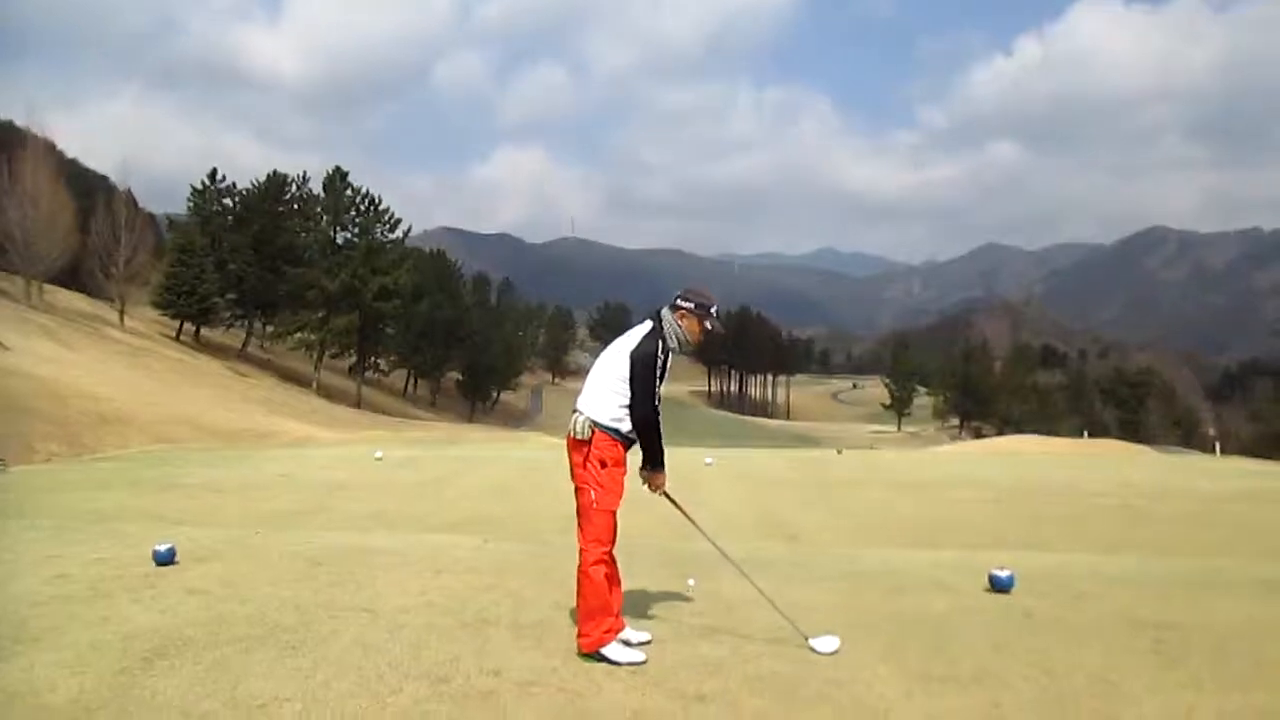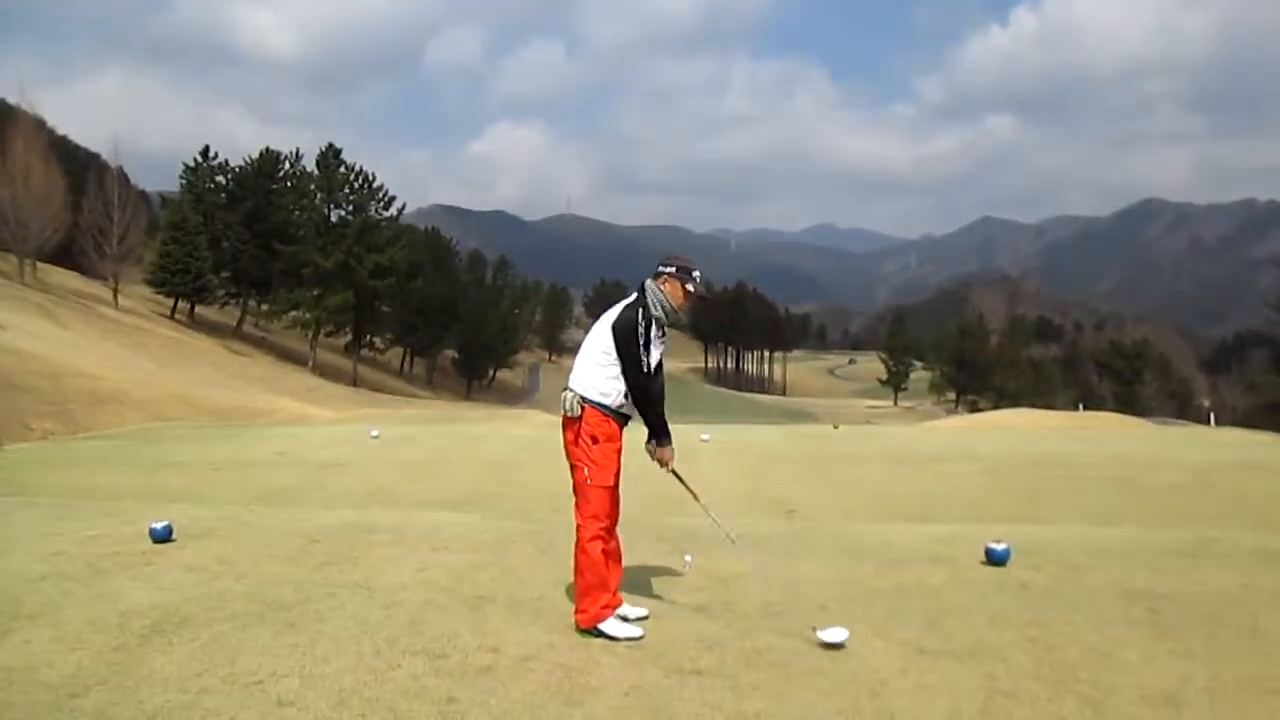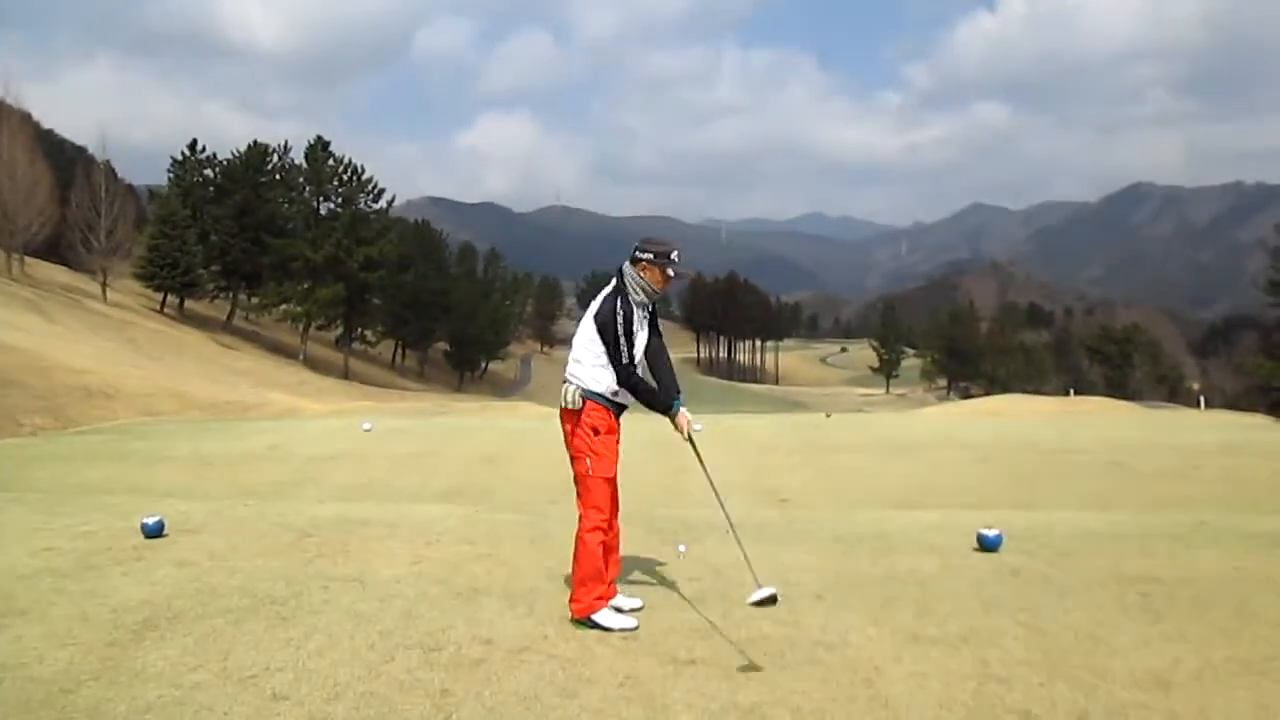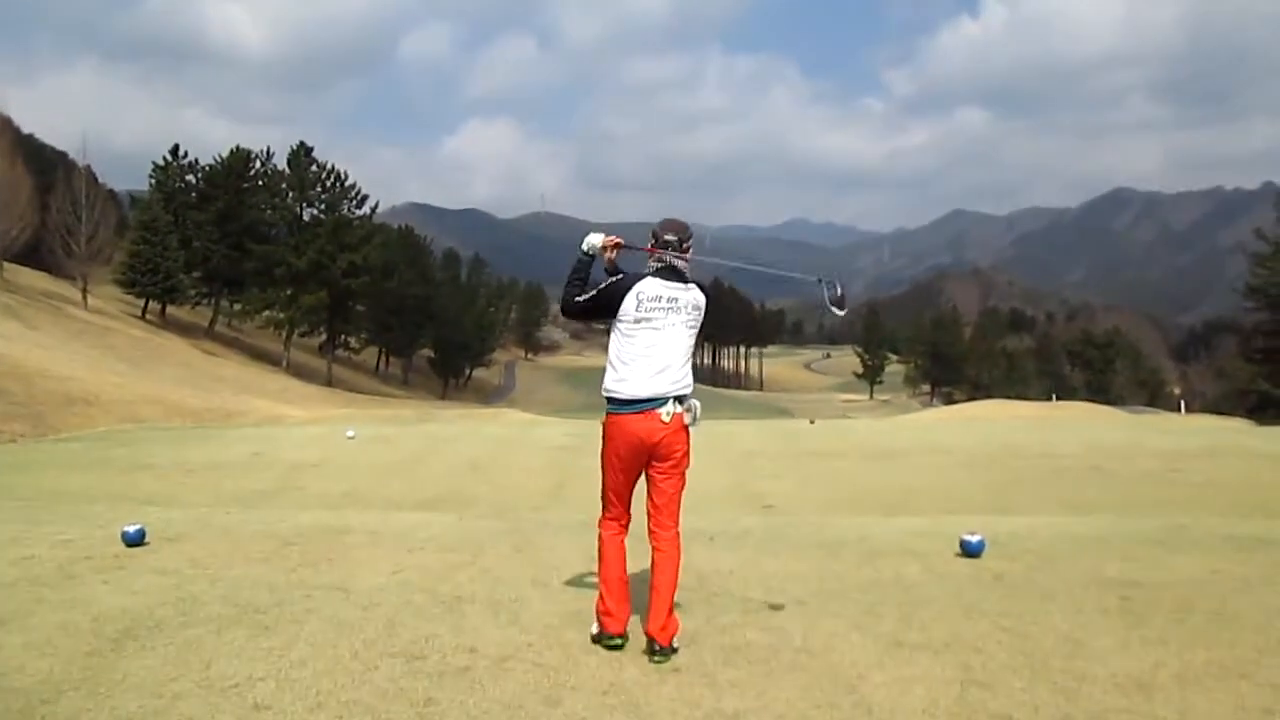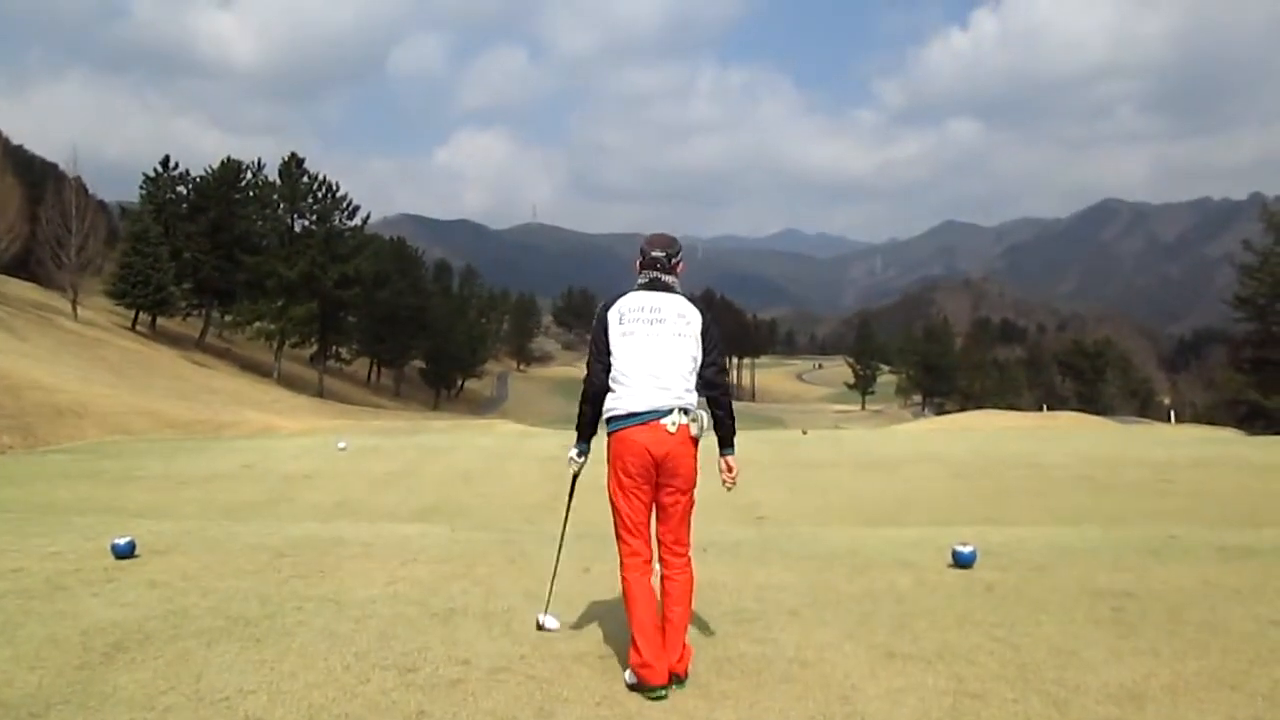
dt=1s
person 1, frame 1
left shoulder: (652, 339)
right shoulder: (651, 346)
left elbow: (645, 409)
right elbow: (643, 412)
left wrist: (649, 461)
right wrist: (656, 466)
left hip: (605, 444)
right hip: (598, 444)
left knee: (604, 539)
right knee: (596, 541)
left ankle: (610, 624)
right ankle: (596, 637)
person 1, frame 2
left shoulder: (655, 323)
right shoulder: (634, 314)
left elbow: (652, 381)
right elbow: (637, 385)
left wrist: (658, 436)
right wrist: (663, 437)
left hip: (609, 423)
right hip: (591, 421)
left knee: (608, 516)
right knee: (594, 517)
left ankle: (608, 599)
right ankle: (594, 613)
person 1, frame 3
left shoulder: (640, 304)
right shoulder: (616, 304)
left elbow: (658, 360)
right elbow: (626, 375)
left wrist: (676, 404)
right wrist: (669, 411)
left hip: (597, 409)
right hip: (590, 411)
left knee: (606, 507)
right knee: (596, 510)
left ankle: (603, 589)
right ankle: (587, 604)
person 1, frame 4
left shoulder: (627, 288)
right shoulder: (697, 299)
left elbow: (571, 309)
left wrist: (587, 254)
right wrist: (615, 270)
left hip: (625, 419)
right hip: (673, 420)
left knee: (614, 520)
right knee: (666, 529)
left ankle: (613, 622)
right ankle: (661, 634)
person 1, frame 5
left shoulder: (614, 310)
right shoulder: (695, 315)
left elbow: (595, 380)
right elbow: (716, 384)
left wrist: (582, 441)
right wrist: (726, 447)
left hip: (629, 436)
right hip: (680, 435)
left knee: (635, 555)
right knee: (676, 552)
left ankle: (649, 669)
right ankle: (675, 661)
